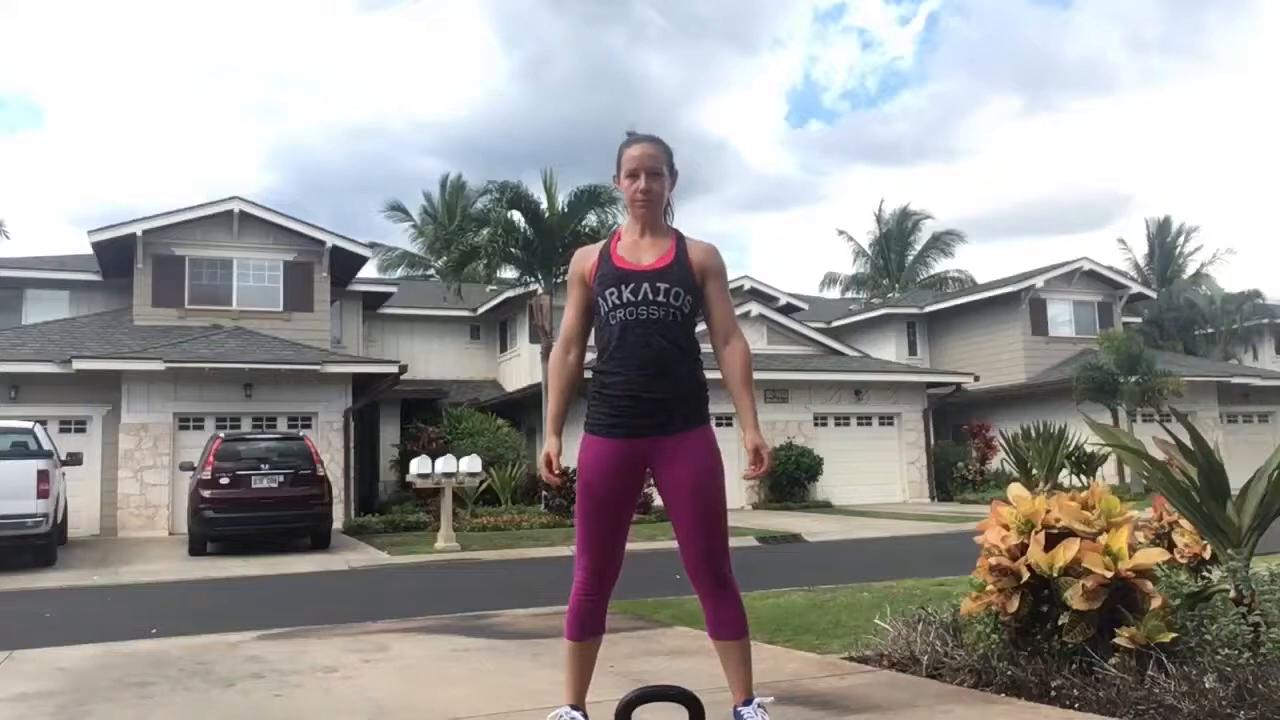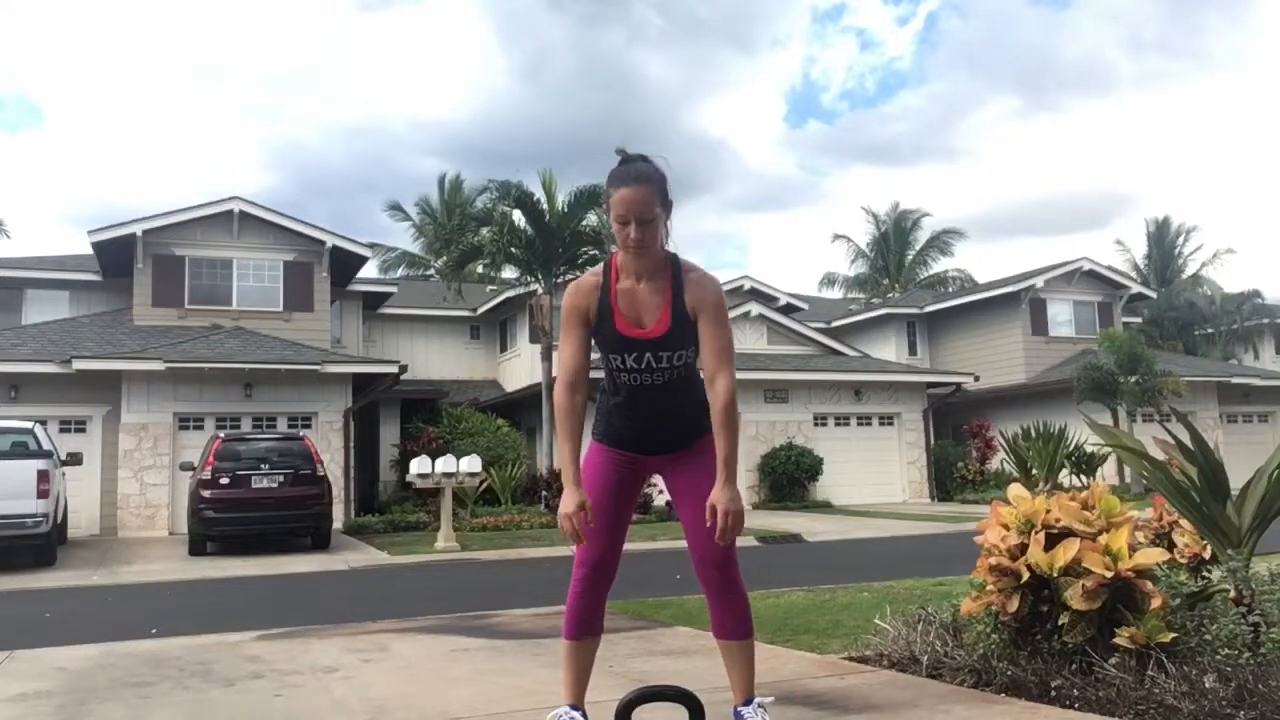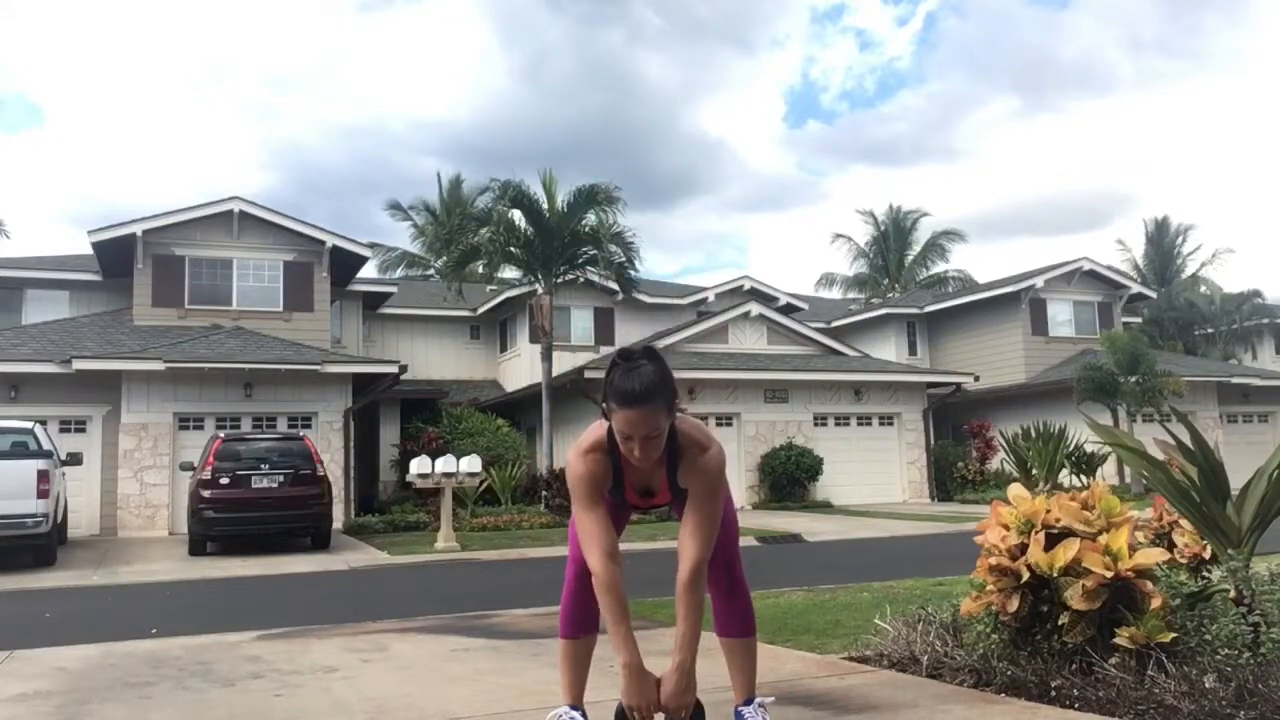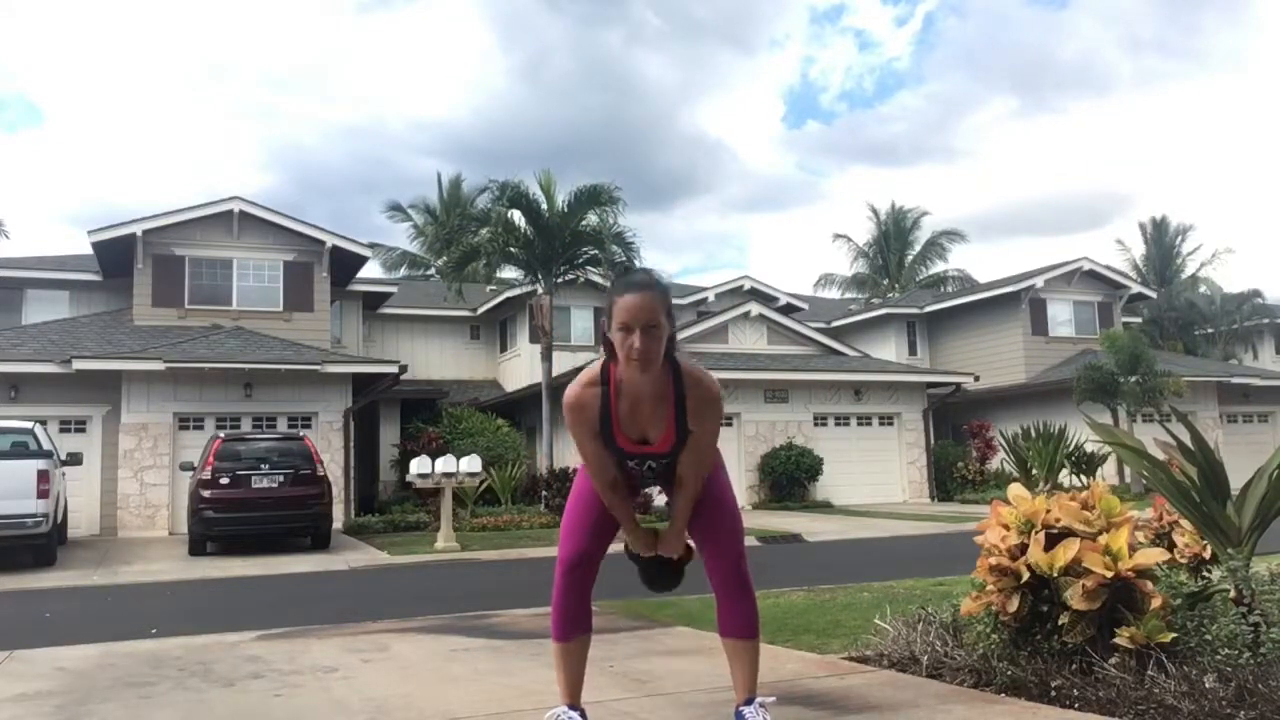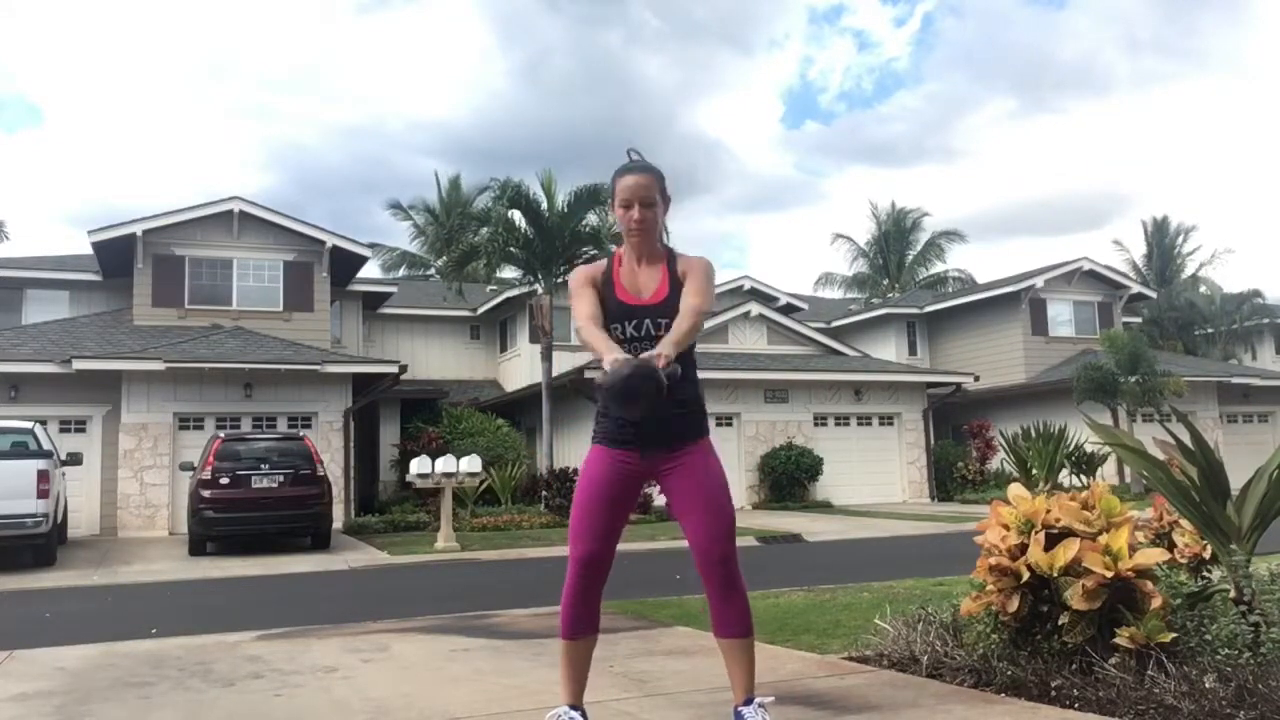
dt=1s
person 1, frame 1
left shoulder: (700, 256)
right shoulder: (589, 260)
left elbow: (729, 341)
right elbow: (568, 349)
left wrist: (750, 425)
right wrist: (552, 433)
left hip: (684, 431)
right hip: (608, 432)
left knee: (712, 572)
right knee: (592, 575)
person 1, frame 2
left shoulder: (699, 288)
right shoulder: (585, 291)
left elbow: (721, 383)
right elbow: (569, 386)
left wrist: (726, 482)
right wrist: (570, 483)
left hip: (688, 444)
right hip: (616, 444)
left knee: (719, 568)
right knee: (590, 570)
person 1, frame 3
left shoulder: (703, 454)
right shoulder: (586, 457)
left elbow: (692, 570)
right elbow: (603, 566)
left wrist: (683, 667)
right wrist: (630, 668)
left hip: (688, 482)
right hip: (611, 485)
left knee: (725, 570)
right knee: (581, 571)
person 1, frame 4
left shoulder: (702, 391)
right shoulder: (582, 396)
left elbow: (688, 479)
right elbow: (606, 479)
left wrist: (674, 536)
right wrist: (634, 534)
left hip: (686, 466)
right hip: (615, 470)
left knee: (732, 572)
right knee: (572, 567)
person 1, frame 5
left shoulder: (692, 269)
right shoulder: (590, 276)
left elbow: (694, 315)
right elbow: (585, 324)
left wrist: (663, 351)
right wrist: (612, 354)
left hip: (683, 441)
right hip: (616, 442)
left knee: (720, 563)
right knee: (584, 566)
